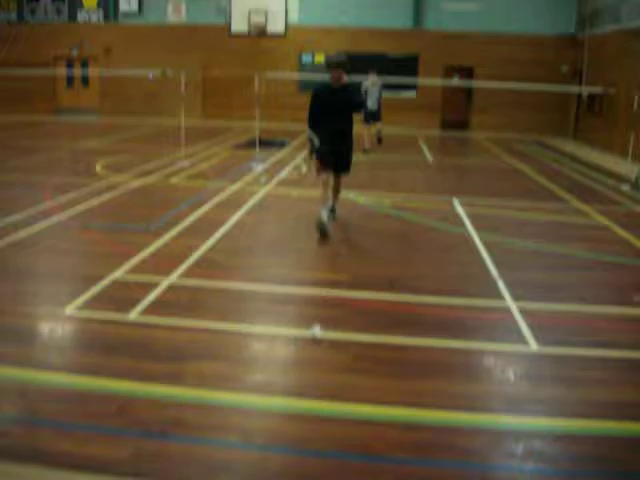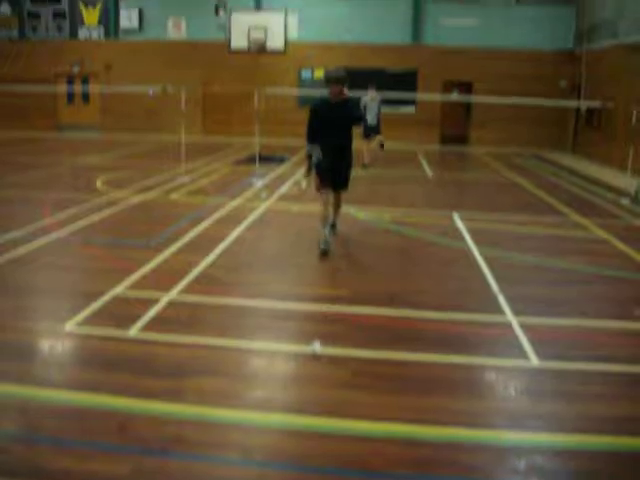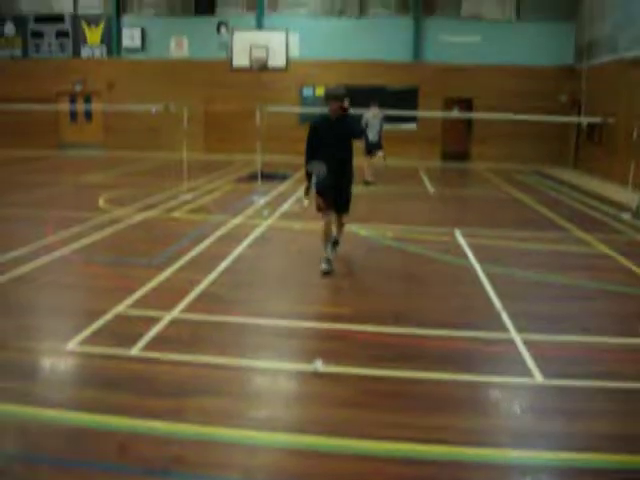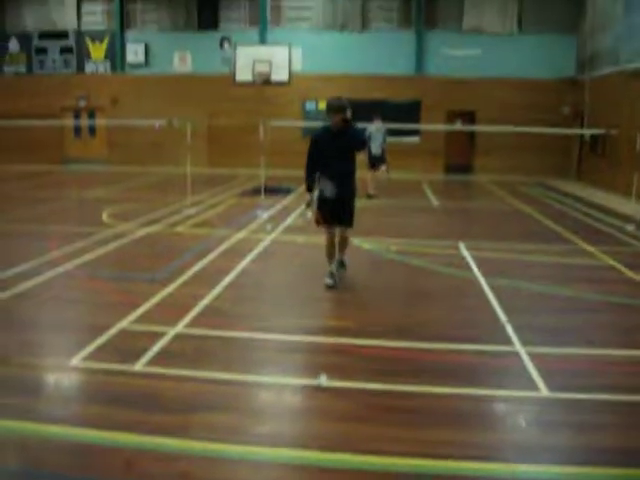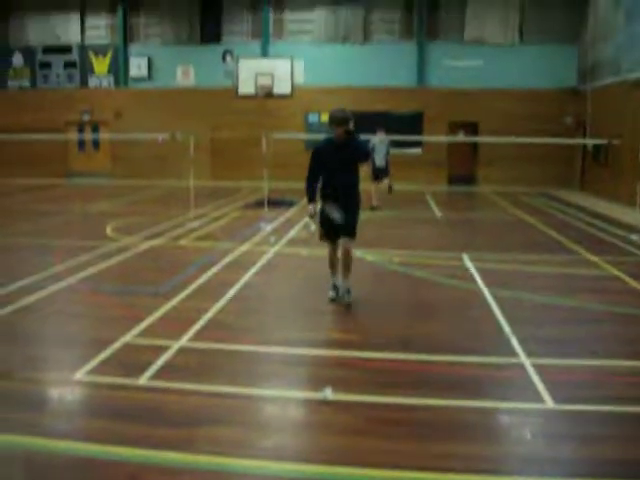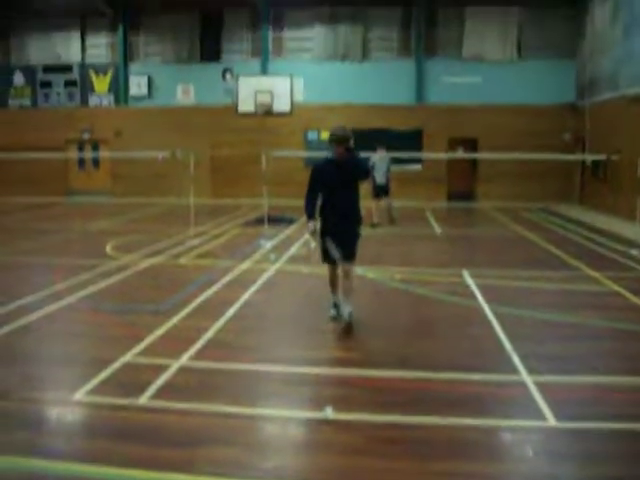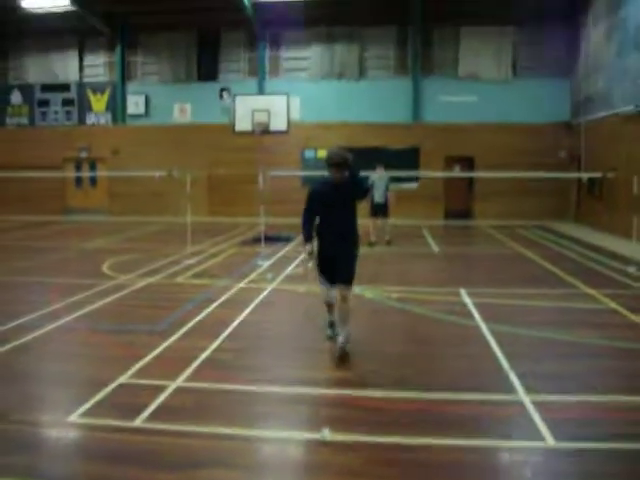
dt=0.1s
person 1, frame 1
left shoulder: (351, 89)
right shoulder: (319, 91)
left elbow: (359, 107)
right elbow: (312, 119)
left wrist: (346, 86)
right wrist: (312, 141)
left hip: (343, 142)
right hip: (324, 142)
left knee: (338, 179)
right knee: (325, 179)
left ankle: (333, 205)
right ankle: (323, 217)
person 1, frame 2
left shoulder: (350, 104)
right shoulder: (318, 107)
left elbow: (358, 120)
right elbow: (311, 135)
left wrist: (347, 100)
right wrist: (309, 160)
left hip: (343, 158)
right hip: (323, 158)
left knee: (338, 195)
right knee: (326, 198)
left ankle: (333, 221)
right ankle: (325, 237)
person 1, frame 3
left shoulder: (349, 121)
right shoulder: (318, 124)
left elbow: (359, 134)
right elbow: (310, 153)
left wrist: (347, 112)
right wrist: (309, 178)
left hip: (344, 178)
right hip: (324, 178)
left knee: (340, 218)
right knee: (328, 219)
left ankle: (336, 238)
right ankle: (327, 256)
person 1, frame 4
left shoulder: (351, 132)
right shoulder: (319, 136)
left elbow: (361, 144)
right elbow: (311, 165)
left wrist: (349, 123)
right wrist: (309, 191)
left hip: (346, 191)
right hip: (326, 191)
left knee: (344, 234)
right knee: (330, 233)
left ankle: (341, 259)
right ankle: (331, 270)
person 1, frame 5
left shoulder: (354, 144)
right shoulder: (321, 148)
left elbow: (365, 156)
right elbow: (313, 176)
left wrist: (351, 133)
right wrist: (311, 202)
left hip: (349, 204)
right hip: (329, 204)
left knee: (346, 246)
right knee: (332, 247)
left ankle: (345, 285)
right ankle: (334, 282)
person 1, frame 6
left shoulder: (354, 163)
right shoulder: (321, 167)
left elbow: (365, 173)
right elbow: (311, 194)
left wrist: (351, 151)
right wrist: (311, 219)
left hip: (350, 224)
right hip: (328, 225)
left knee: (346, 269)
right knee: (332, 268)
left ankle: (347, 311)
right ankle: (335, 300)
person 1, frame 7
left shoulder: (352, 185)
right shoulder: (318, 189)
left elbow: (364, 190)
right elbow: (308, 217)
left wrist: (351, 167)
right wrist: (308, 241)
left hip: (347, 248)
right hip: (325, 248)
left knee: (343, 293)
right knee: (328, 292)
left ankle: (343, 337)
right ankle: (332, 319)
